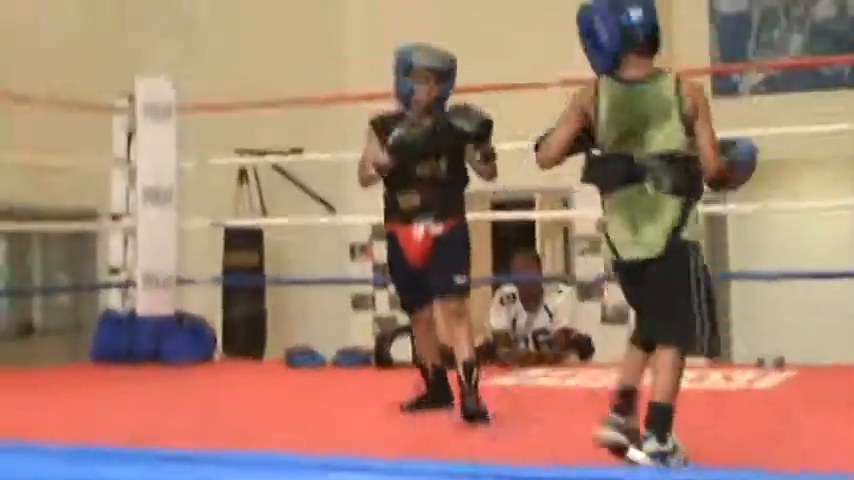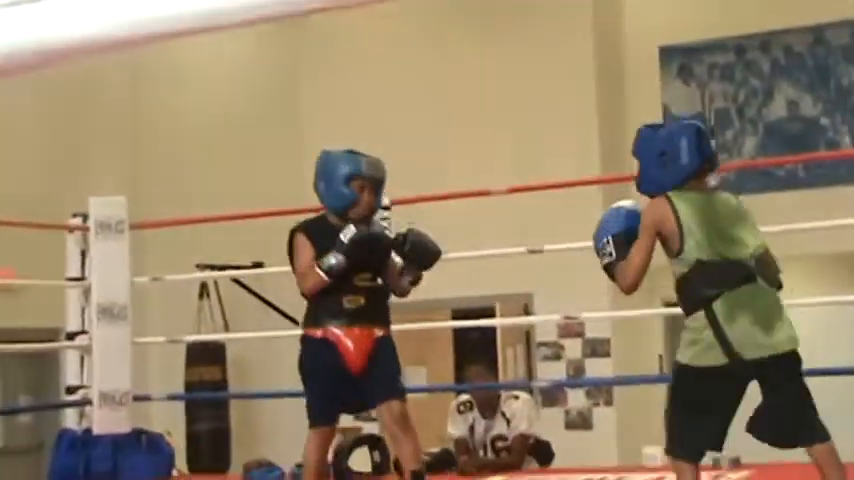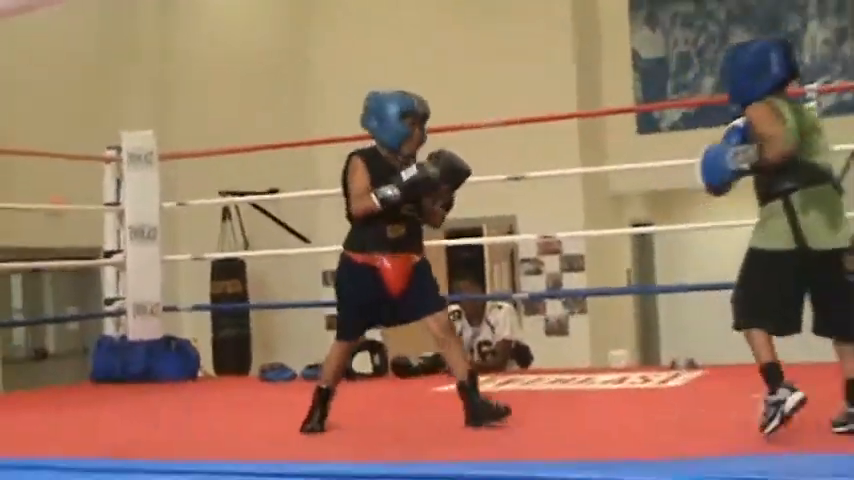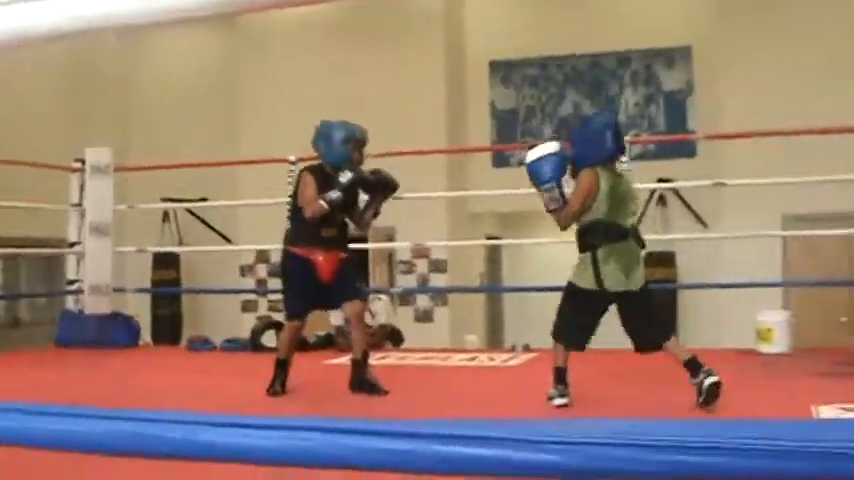
dt=0.5s
person 1, frame 1
left shoulder: (593, 95)
right shoulder: (687, 91)
left elbow: (547, 157)
right elbow: (712, 165)
left wrist: (579, 139)
right wrist: (734, 163)
left hip: (622, 229)
right hip: (670, 225)
left knee: (650, 330)
right knee: (675, 335)
left ankle: (620, 417)
right ankle: (658, 438)
person 1, frame 2
left shoulder: (659, 210)
right shoulder: (732, 206)
left elbow: (628, 282)
right elbow: (767, 265)
left wrist: (610, 253)
left hip: (718, 331)
right hip: (769, 323)
left knee: (683, 437)
right knee: (805, 427)
person 1, frame 3
left shoulder: (759, 111)
right shoulder: (806, 116)
left elbow: (779, 147)
left wrist: (744, 161)
left hip: (787, 221)
left knee: (751, 312)
left ankle: (778, 390)
person 1, frame 4
left shoulder: (588, 176)
right shoulder: (622, 181)
left elbow: (565, 220)
left wrist: (549, 191)
left hip: (597, 268)
right hip: (629, 263)
left knee: (567, 327)
right knee: (655, 329)
left ankle: (560, 388)
person 2, frame 1
left shoulder: (453, 126)
right shoulder: (385, 127)
left elbow: (489, 174)
right elbow: (365, 175)
left wrist: (481, 141)
right wrist: (394, 151)
left hip: (446, 231)
right hip: (403, 235)
left knee: (453, 305)
right knee: (419, 313)
left ankle: (470, 392)
person 2, frame 2
left shoulder: (375, 234)
right shoulder: (308, 233)
left elbow: (398, 289)
right elbow: (307, 284)
left wrist: (414, 268)
right wrist: (344, 250)
left hip: (374, 339)
right hip: (326, 343)
left knee: (395, 413)
right knee: (322, 427)
person 2, frame 3
left shoulder: (413, 168)
right shoulder: (361, 162)
left elbow: (433, 219)
right elbow: (358, 206)
left wrist: (445, 190)
right wrist: (401, 186)
left hip: (409, 263)
right hip: (365, 265)
left knee: (441, 325)
right knee: (347, 340)
left ankle: (473, 402)
right ankle: (318, 409)
person 2, frame 4
left shoulder: (347, 184)
right shoulder: (310, 176)
left elbow: (361, 223)
right elbow: (310, 211)
left wrist: (376, 198)
right wrist: (340, 188)
left hip: (336, 259)
right hip: (302, 259)
left knee: (356, 311)
right knee: (296, 321)
left ankle: (360, 375)
right ankle: (279, 376)
